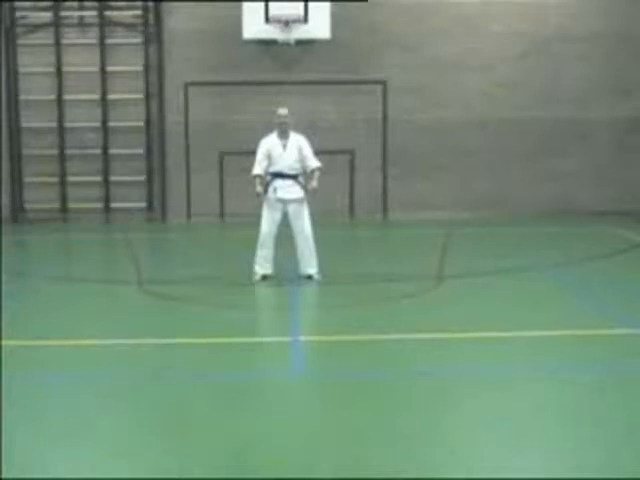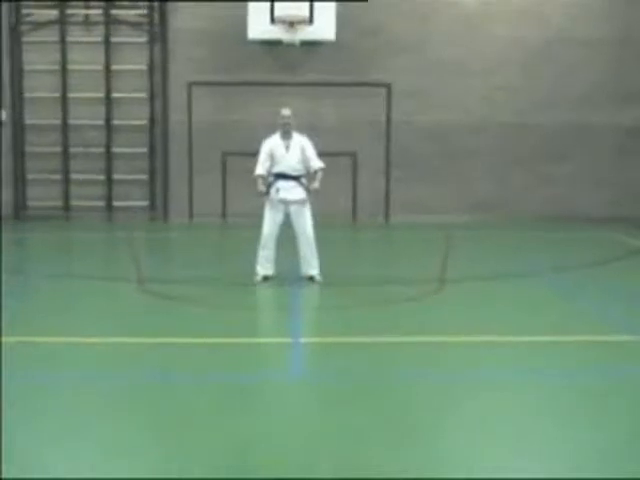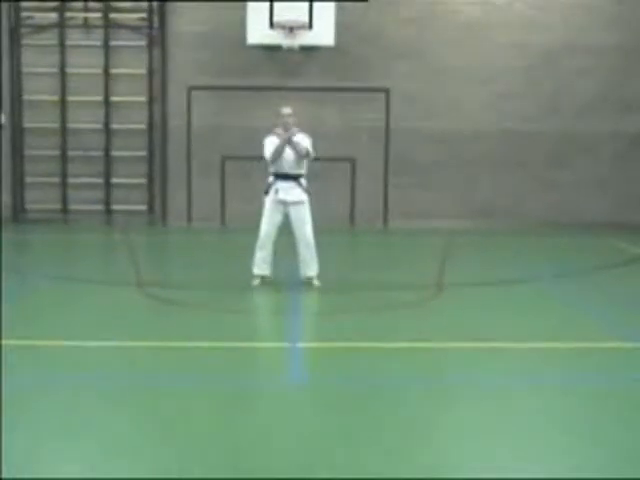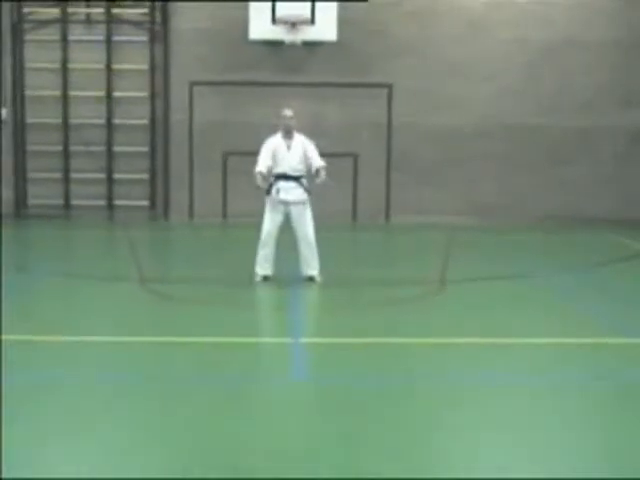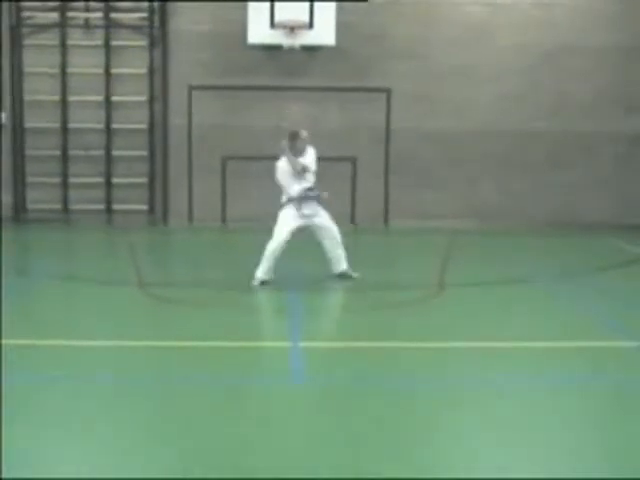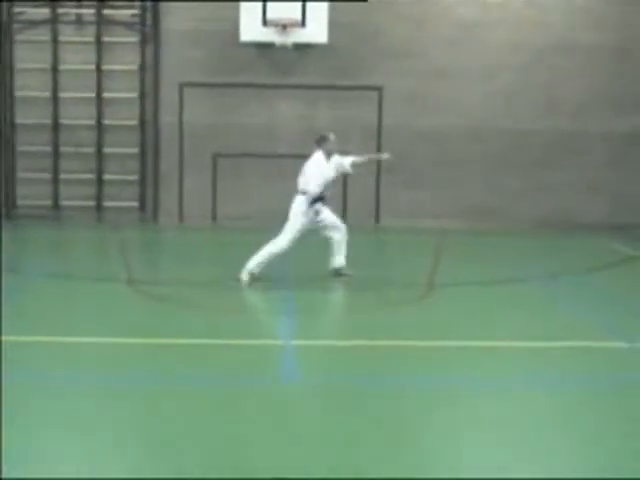
dt=0.7s
person 1, frame 1
left shoulder: (300, 140)
right shoulder: (267, 141)
left elbow: (311, 161)
right elbow: (259, 166)
left wrist: (314, 180)
right wrist: (258, 185)
left hip: (295, 188)
right hip: (274, 189)
left knee: (304, 231)
right knee: (267, 231)
left ankle: (310, 270)
right ankle: (263, 270)
person 1, frame 2
left shoulder: (303, 141)
right shoulder: (269, 142)
left elbow: (314, 162)
right elbow: (262, 166)
left wrist: (317, 180)
right wrist: (261, 184)
left hip: (298, 190)
right hip: (276, 190)
left knee: (305, 232)
right knee: (268, 232)
left ankle: (311, 271)
right ankle: (265, 271)
person 1, frame 3
left shoulder: (302, 138)
right shoulder: (271, 139)
left elbow: (304, 154)
right elbow: (272, 158)
left wrist: (288, 139)
right wrist: (285, 139)
left hip: (297, 190)
right hip: (276, 189)
left knee: (305, 234)
right knee: (266, 233)
left ankle: (310, 274)
right ankle: (261, 273)
person 1, frame 4
left shoulder: (305, 142)
right shoulder: (271, 142)
left elbow: (316, 162)
right elbow: (262, 165)
left wrist: (320, 173)
right wrist: (260, 178)
left hip: (298, 191)
right hip: (277, 191)
left knee: (306, 233)
right knee: (268, 232)
left ankle: (311, 272)
right ankle: (263, 271)
person 1, frame 5
left shoulder: (309, 151)
right shoulder: (282, 164)
left elbow: (305, 170)
right elbow: (296, 192)
left wrist: (288, 155)
right wrist: (316, 194)
left hip: (311, 203)
right hip: (293, 205)
left knee: (332, 233)
right knee: (278, 240)
left ankle: (341, 269)
right ankle: (262, 276)
person 1, frame 6
left shoulder: (332, 160)
right shoulder: (315, 164)
left elbow: (354, 161)
right elbow: (312, 190)
left wrist: (377, 156)
right wrist: (328, 182)
left hip: (317, 207)
right hip: (304, 206)
left knee: (339, 230)
right knee: (284, 241)
left ankle: (337, 267)
right ankle: (250, 270)
